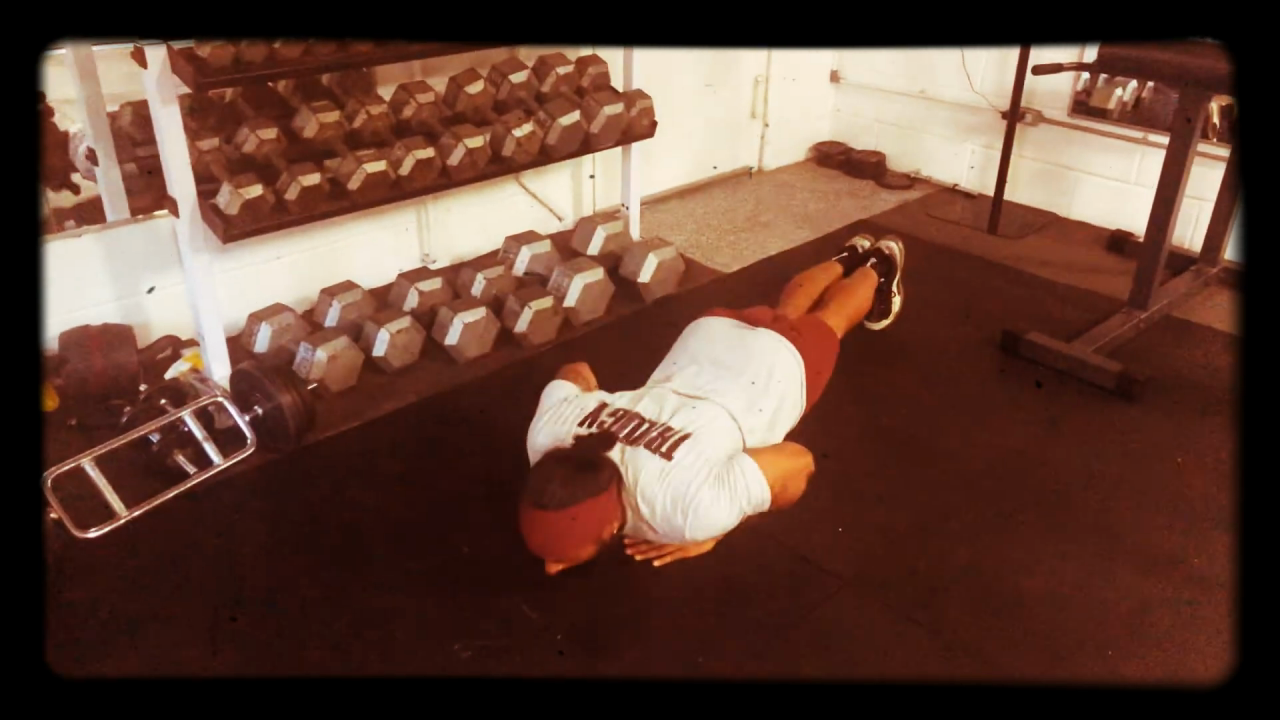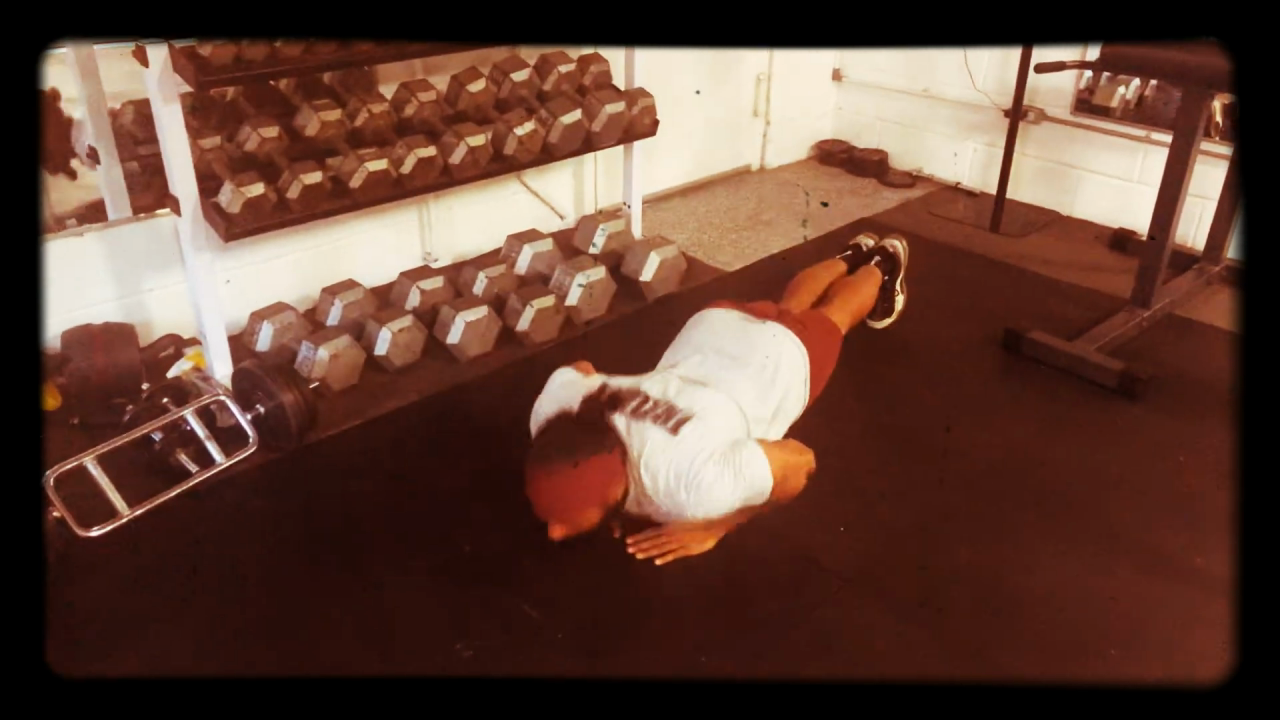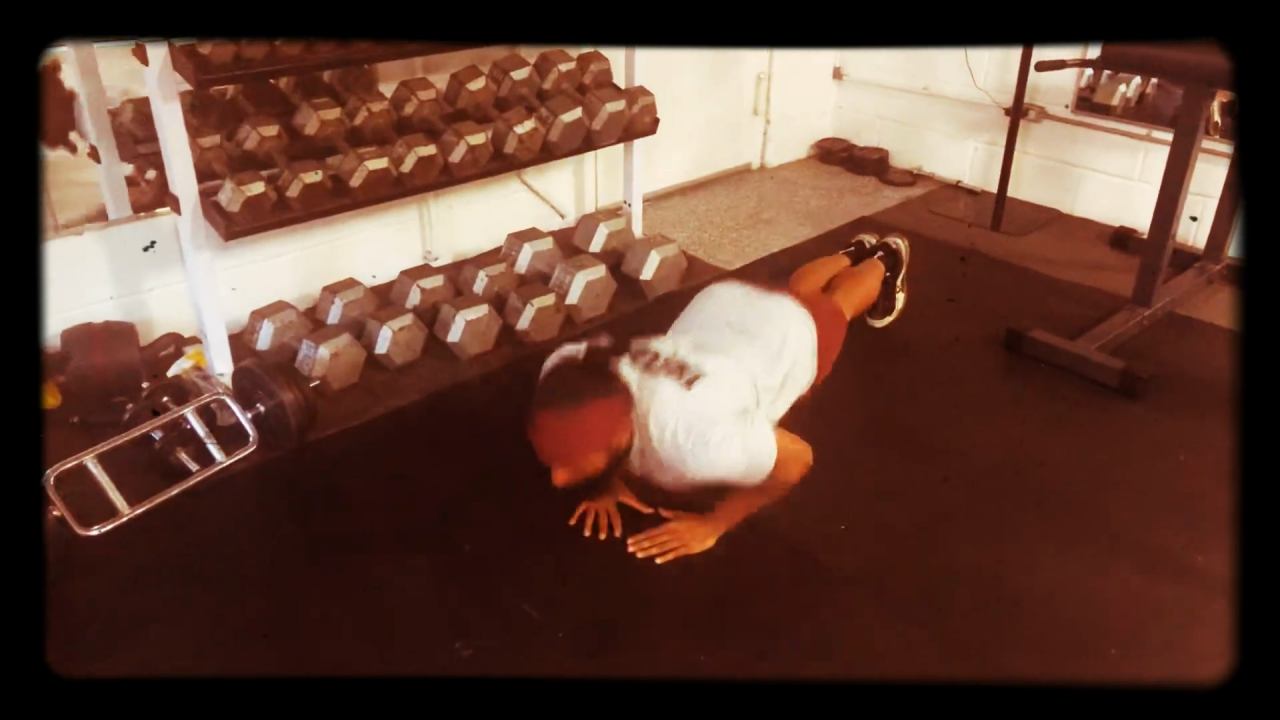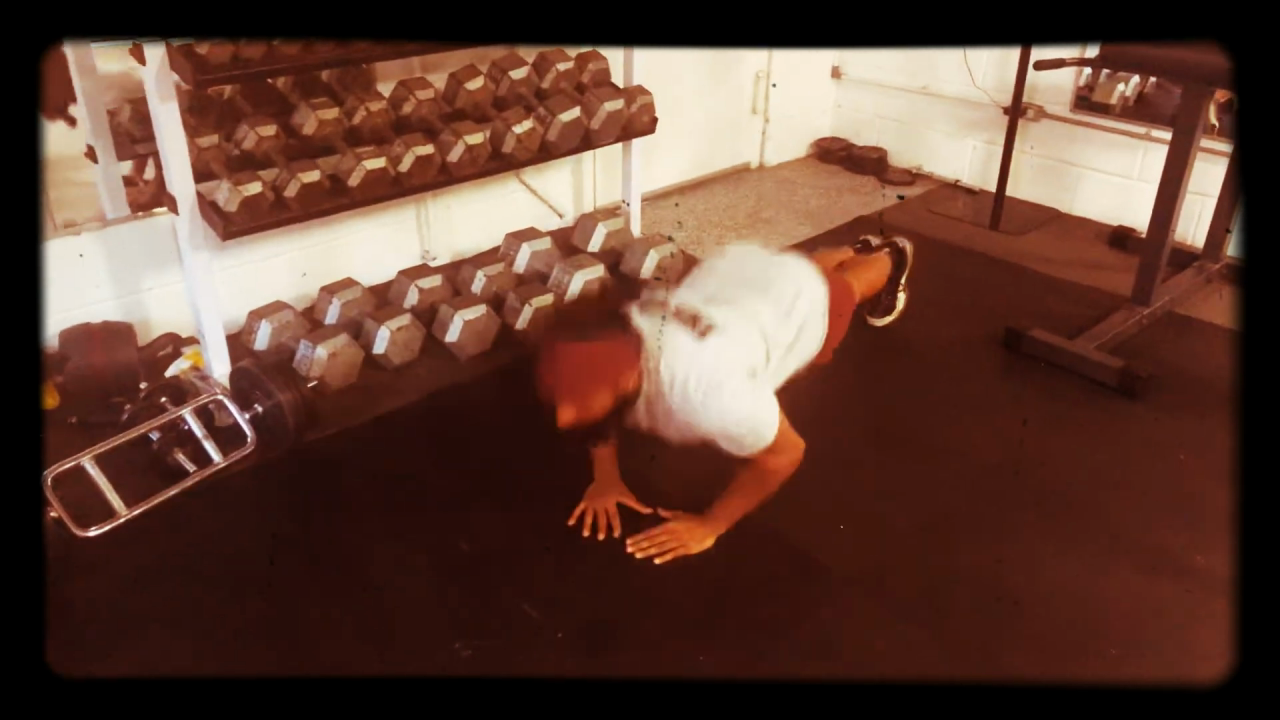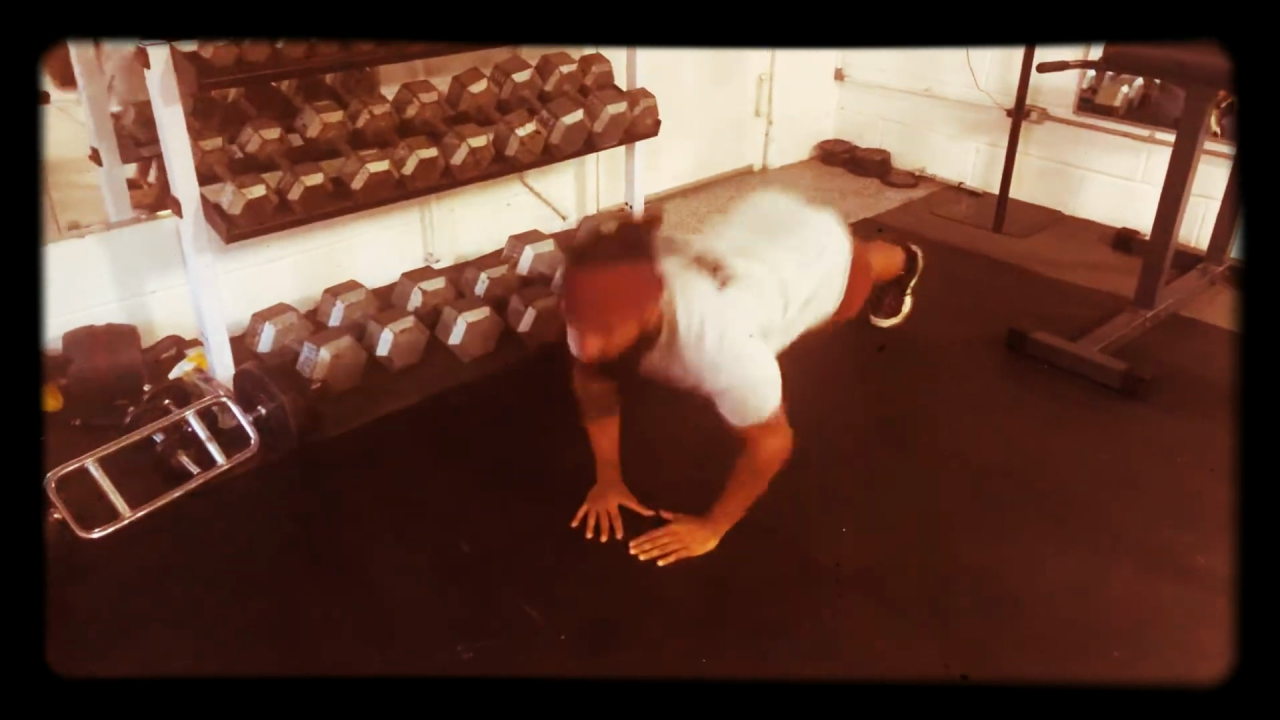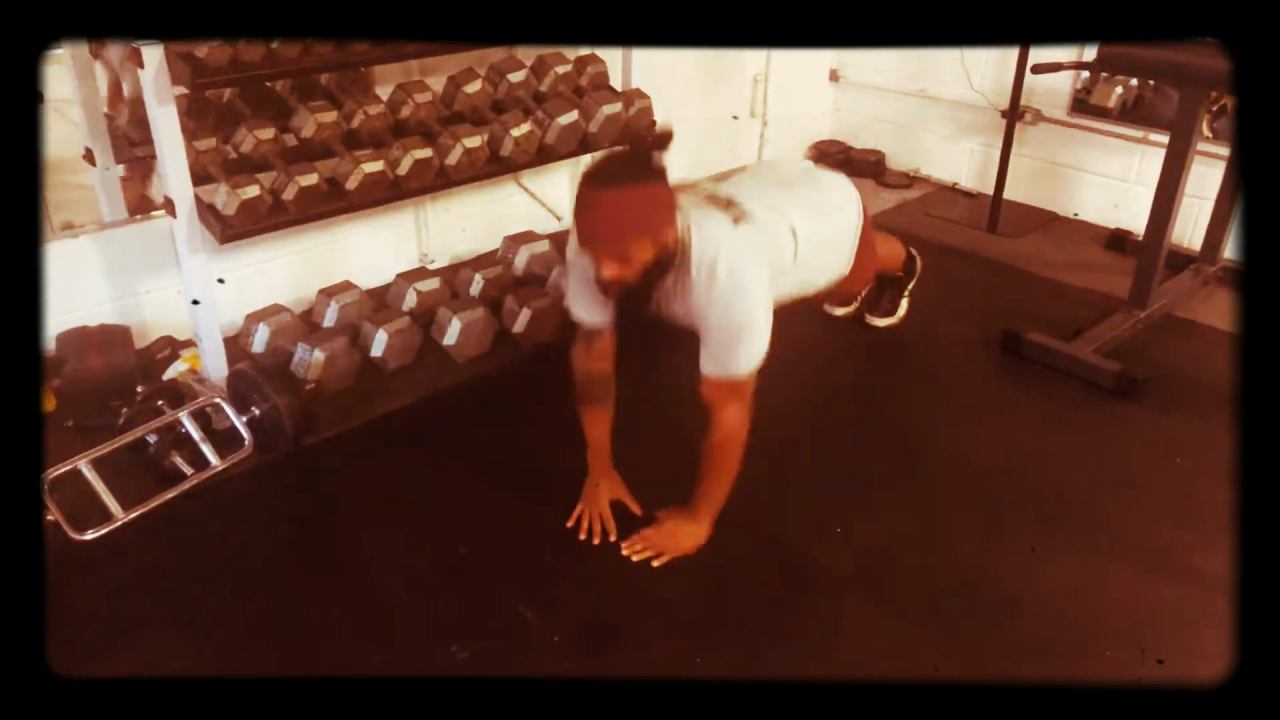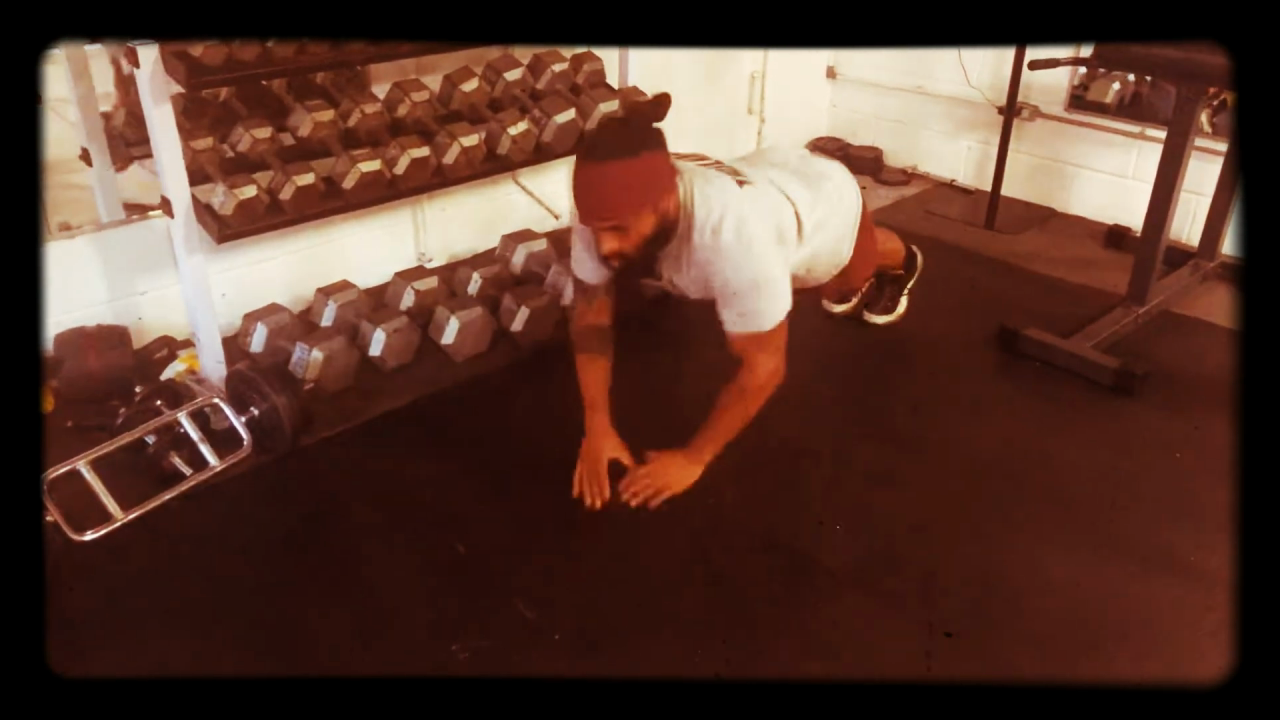
dt=0.1s
person 1, frame 1
left shoulder: (687, 509)
right shoulder: (550, 436)
left elbow: (799, 466)
right elbow: (574, 372)
left hip: (779, 365)
right hip: (708, 336)
left knee: (828, 319)
right knee: (786, 310)
left ankle: (880, 264)
right ankle: (850, 256)
person 1, frame 2
left shoulder: (687, 484)
right shoulder: (555, 406)
left elbow: (800, 464)
left wrist: (712, 528)
left hip: (784, 353)
right hip: (712, 328)
left knee: (831, 315)
right knee: (795, 301)
left ankle: (883, 262)
right ankle: (855, 254)
person 1, frame 3
left shoulder: (694, 443)
right shoulder: (562, 373)
left elbow: (797, 458)
left wrist: (712, 526)
right wrist: (604, 482)
left hip: (791, 339)
right hip: (715, 309)
left knee: (835, 303)
right knee: (797, 290)
left ankle: (885, 258)
right ankle: (856, 251)
person 1, frame 4
left shoulder: (703, 391)
left elbow: (787, 452)
left wrist: (710, 525)
right wrist: (605, 479)
left hip: (802, 294)
right hip: (730, 268)
left knee: (848, 286)
left ankle: (891, 255)
right ankle: (860, 248)
person 1, frame 5
left shoulder: (719, 342)
right shoulder: (595, 300)
left elbow: (771, 443)
right elbow: (594, 376)
left wrist: (712, 527)
right wrist: (608, 478)
left hip: (821, 244)
left knee: (866, 263)
left ankle: (903, 258)
person 1, frame 6
left shoulder: (726, 270)
right shoulder: (599, 246)
left elbow: (729, 413)
right elbow: (591, 353)
left wrist: (697, 521)
right wrist: (599, 474)
left hip: (831, 224)
left knee: (871, 256)
left ankle: (903, 263)
person 1, frame 7
left shoulder: (734, 230)
right shoulder: (602, 209)
left elbow: (766, 364)
right elbow: (590, 308)
left wrist: (694, 457)
right wrist: (596, 425)
left hip: (827, 198)
left knee: (858, 265)
left ankle: (903, 261)
